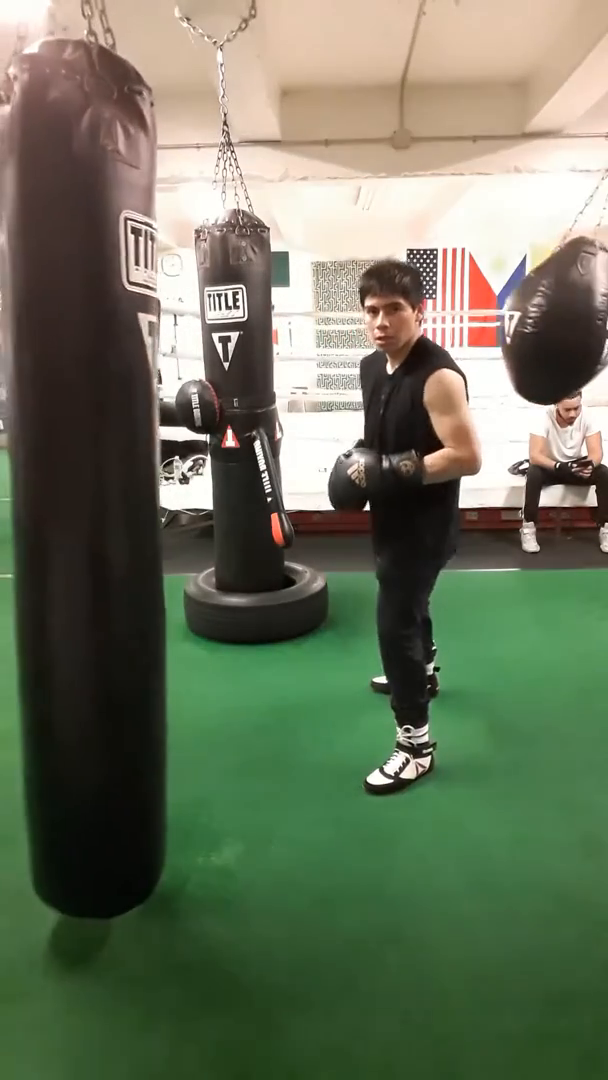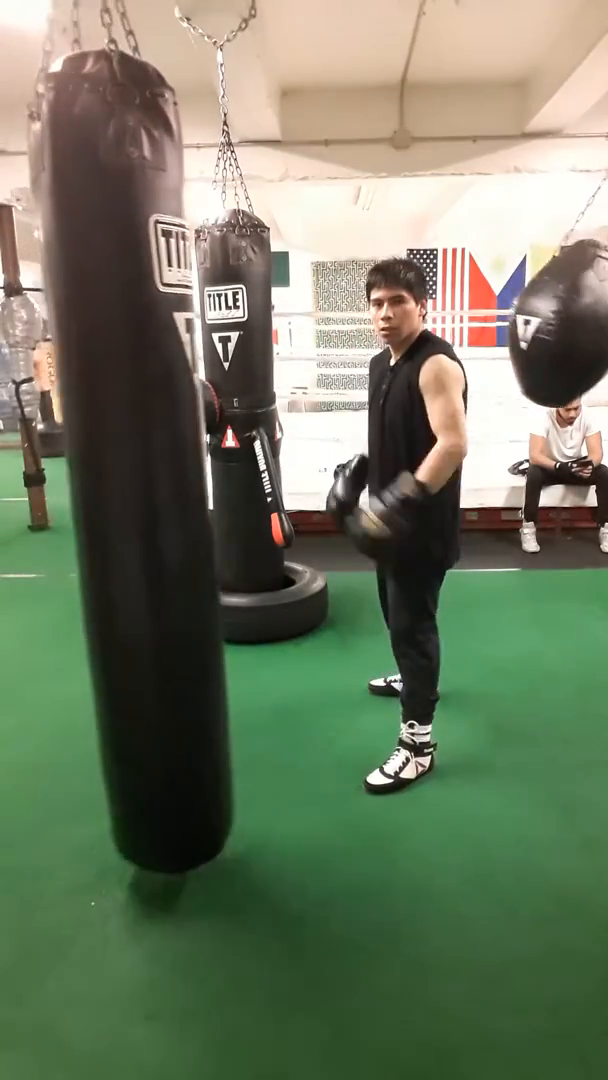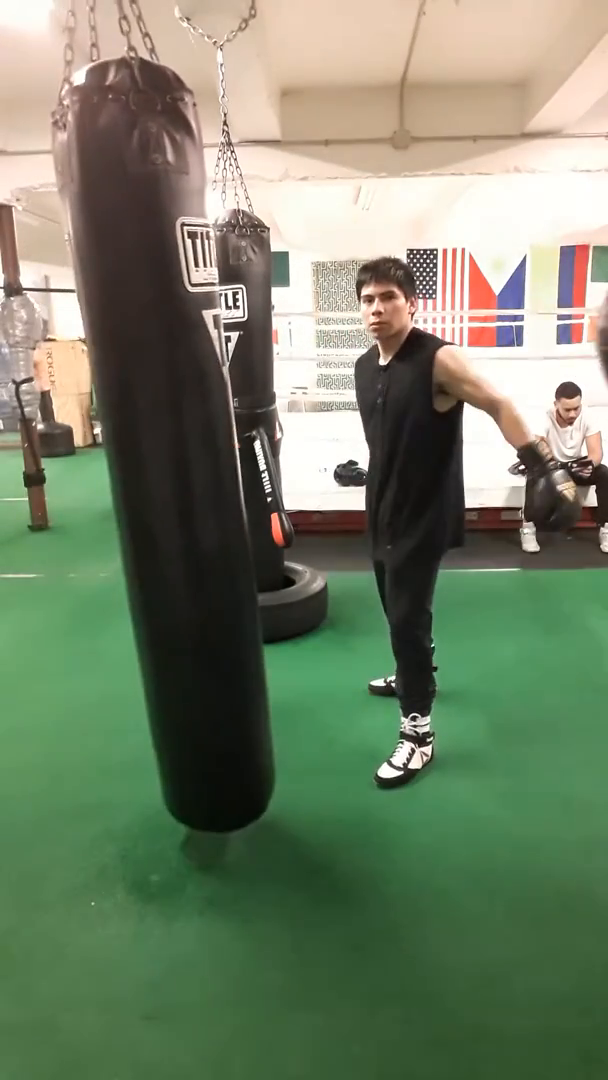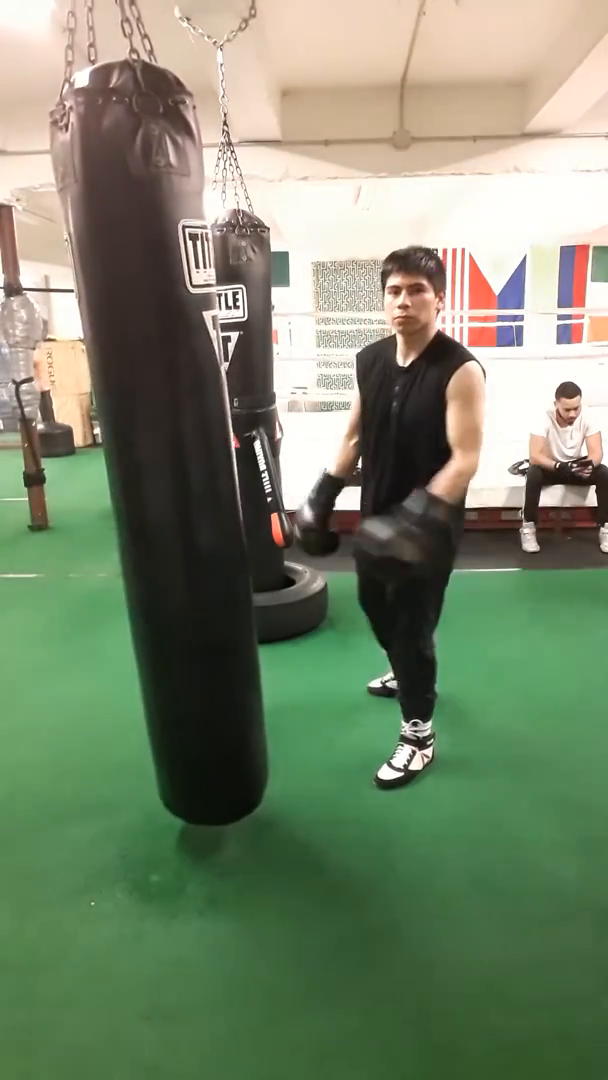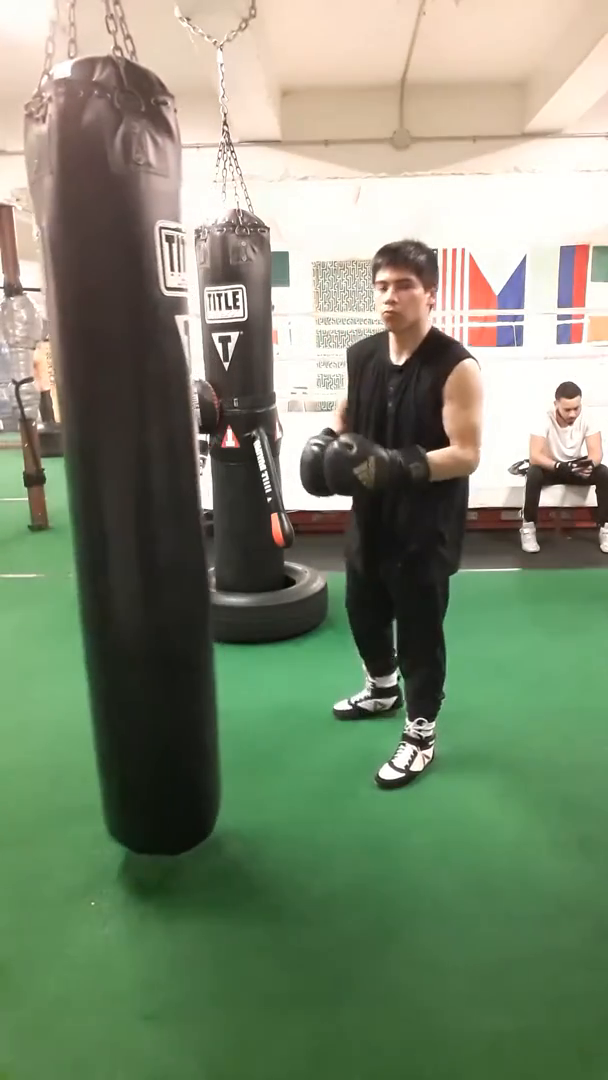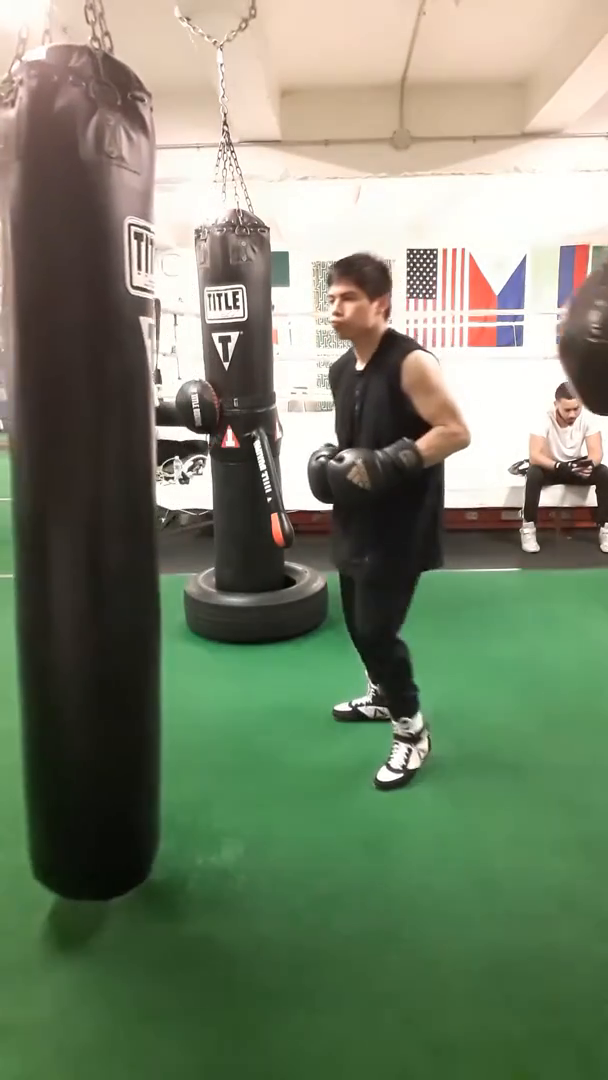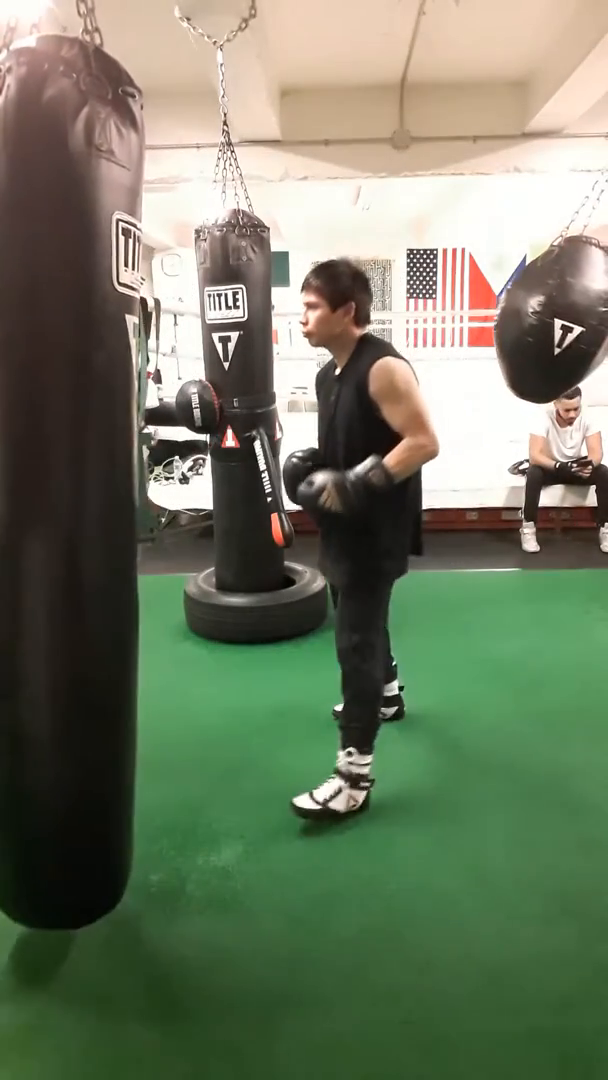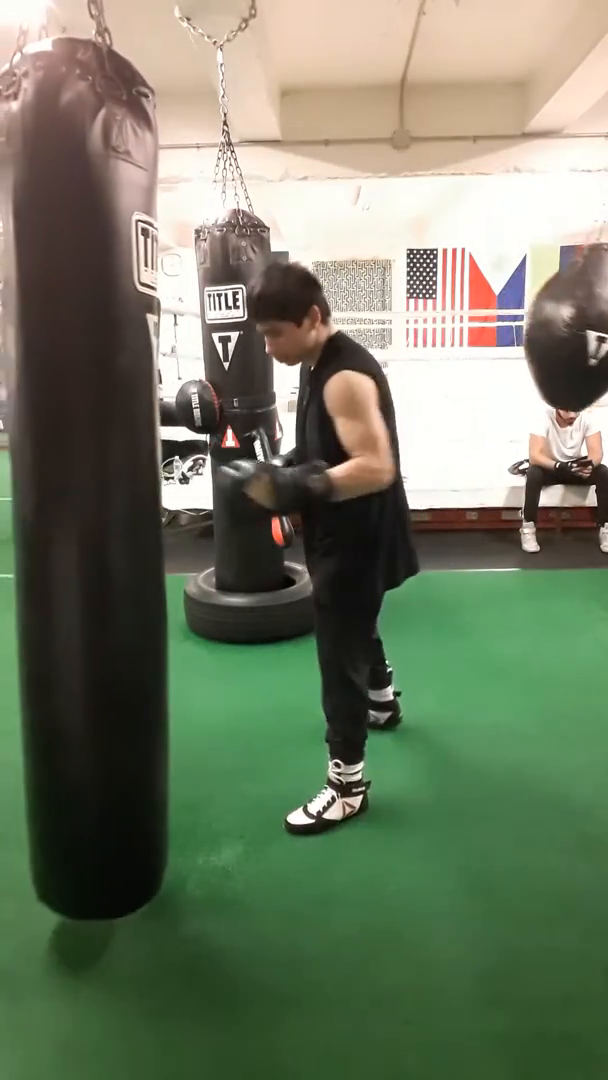
dt=0.4s
person 1, frame 1
left shoulder: (438, 376)
right shoulder: (372, 367)
left elbow: (467, 457)
left wrist: (390, 470)
right wrist: (358, 461)
left hip: (421, 523)
right hip: (392, 518)
left knee: (395, 624)
right knee: (407, 605)
left ankle: (416, 744)
right ankle: (422, 671)
person 1, frame 2
left shoulder: (437, 364)
right shoulder: (381, 363)
left elbow: (453, 444)
left wrist: (397, 504)
right wrist: (355, 473)
left hip: (423, 521)
right hip: (390, 516)
left knee: (412, 620)
right knee: (395, 610)
left ankle: (418, 743)
right ankle: (415, 678)
person 1, frame 3
left shoulder: (438, 359)
right shoulder: (364, 366)
left elbow: (501, 407)
left wrist: (545, 468)
left hip: (424, 513)
right hip: (385, 510)
left knee: (408, 615)
right knee: (397, 608)
left ankle: (418, 733)
right ankle: (413, 675)
person 1, frame 4
left shoulder: (461, 371)
right shoulder: (370, 360)
left elbow: (465, 457)
left wrist: (415, 520)
right wrist: (322, 496)
left hip: (422, 530)
right hip: (377, 519)
left knee: (410, 630)
right knee: (376, 609)
left ankle: (418, 737)
right ankle: (407, 674)
person 1, frame 5
left shoulder: (457, 368)
right shoulder: (362, 356)
left elbow: (466, 455)
left wrist: (393, 465)
right wrist: (329, 447)
left hip: (426, 529)
right hip: (370, 519)
left knee: (420, 631)
right knee: (364, 613)
left ankle: (420, 736)
right ankle: (383, 690)
person 1, frame 6
left shoulder: (411, 362)
right shoulder: (342, 370)
left elbow: (456, 432)
left wrist: (388, 463)
right wrist: (331, 461)
left hip: (399, 524)
right hip: (356, 520)
left knee: (377, 627)
right knee: (359, 620)
left ankle: (411, 730)
right ankle: (383, 695)
person 1, frame 7
left shoulder: (383, 367)
right shoulder: (328, 373)
left elbow: (424, 442)
left wrist: (358, 483)
right wrist: (311, 467)
left hip: (377, 529)
right hip: (344, 525)
left knee: (355, 639)
right knee: (361, 618)
left ankle: (354, 774)
right ankle: (387, 692)
person 1, frame 8
left shoulder: (347, 376)
right shoulder: (317, 365)
left elbow: (376, 468)
left wrist: (289, 484)
right wrist: (278, 473)
left hip: (359, 540)
right hip: (342, 534)
left knee: (338, 657)
right knee: (353, 628)
left ankle: (348, 784)
right ankle: (380, 700)
